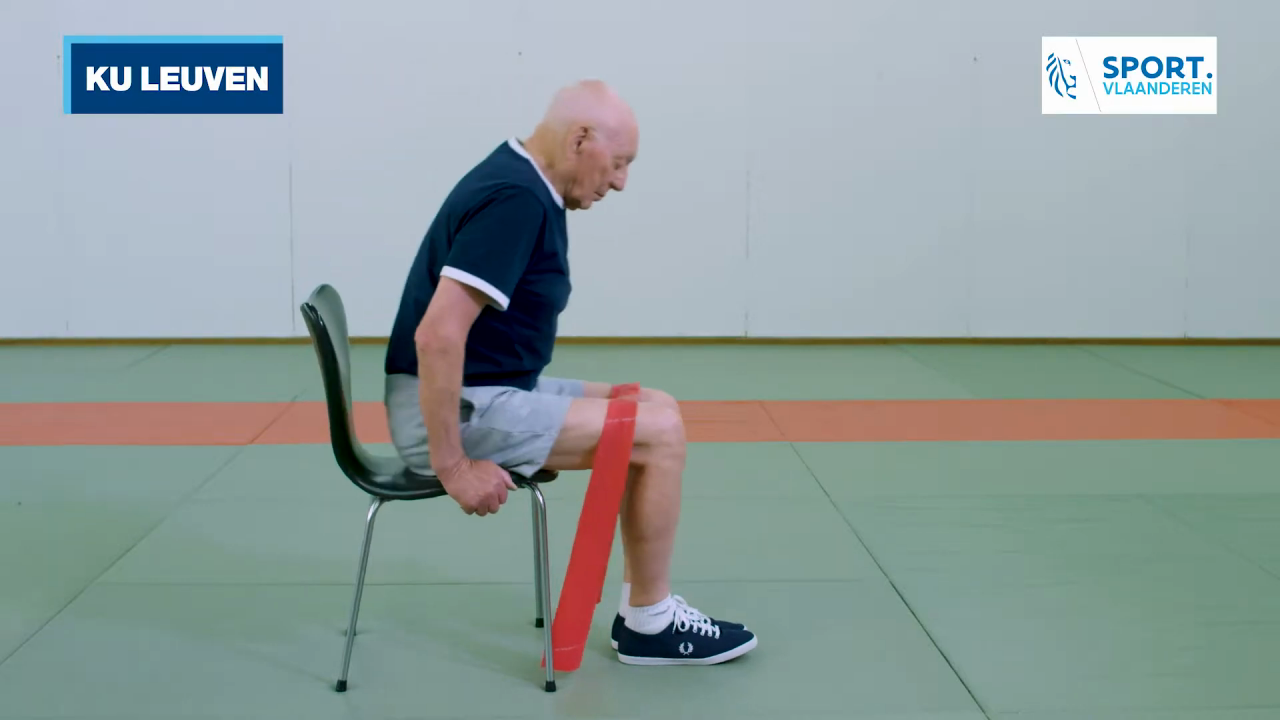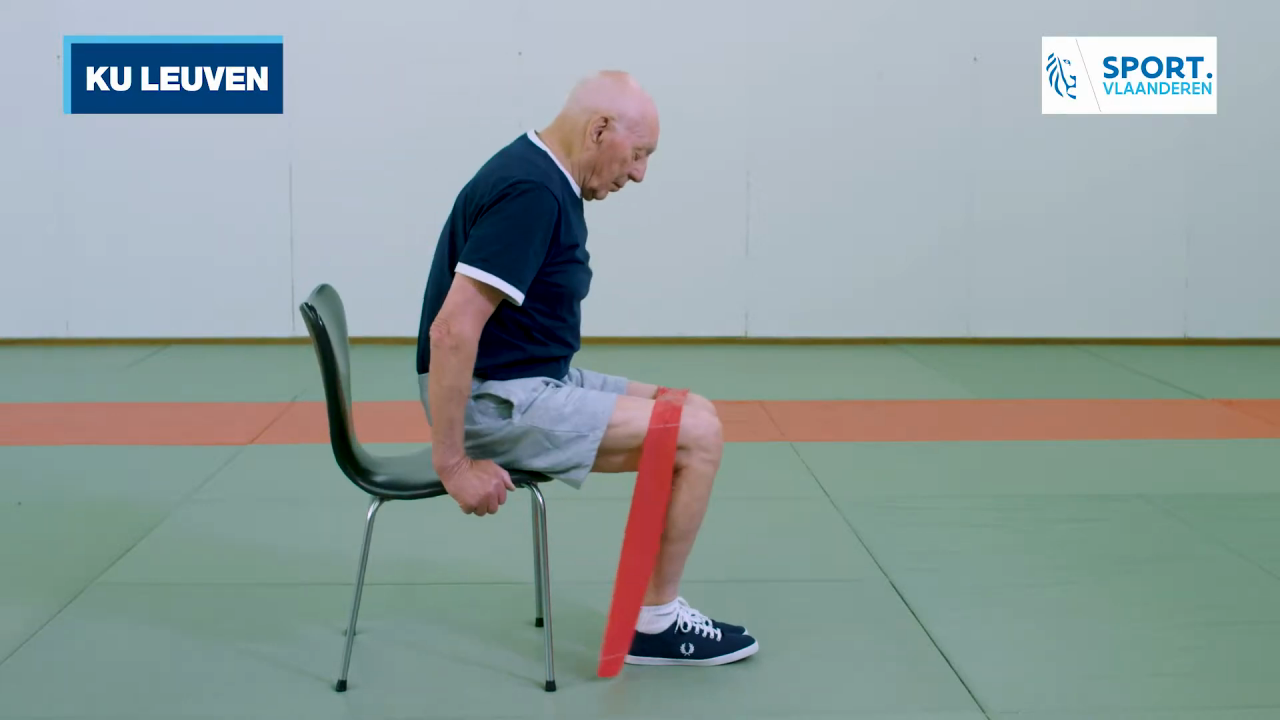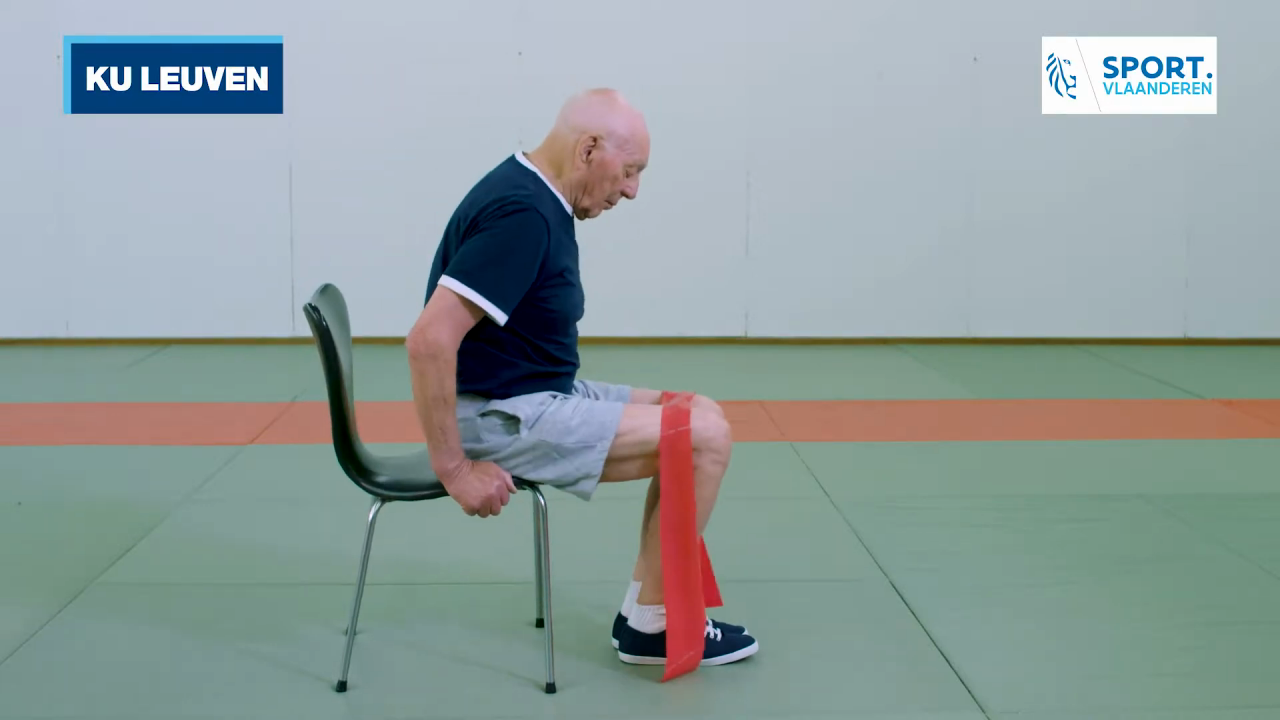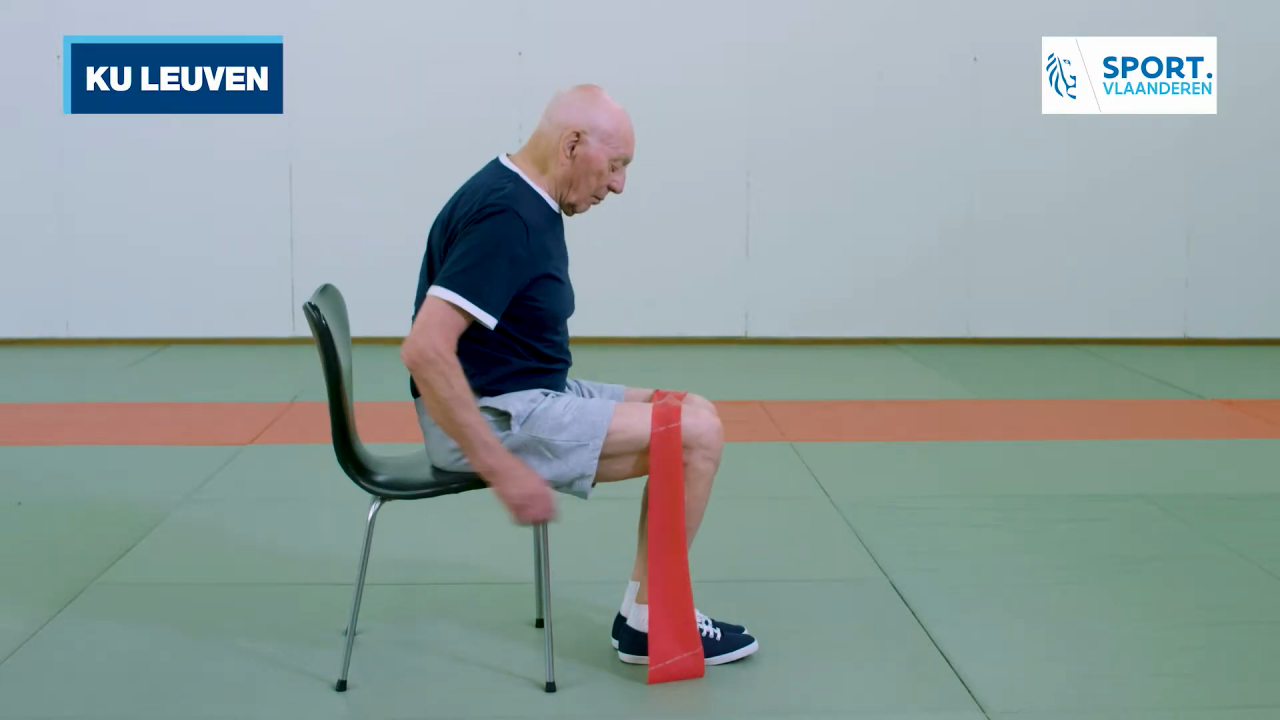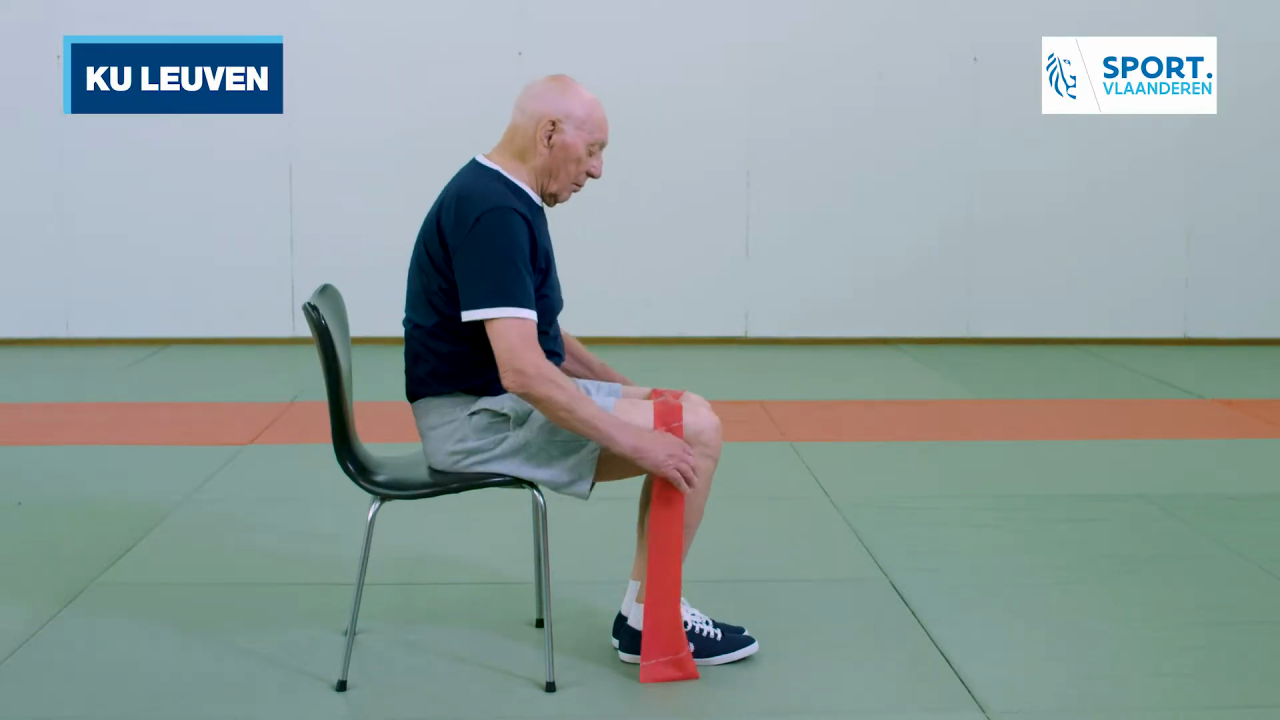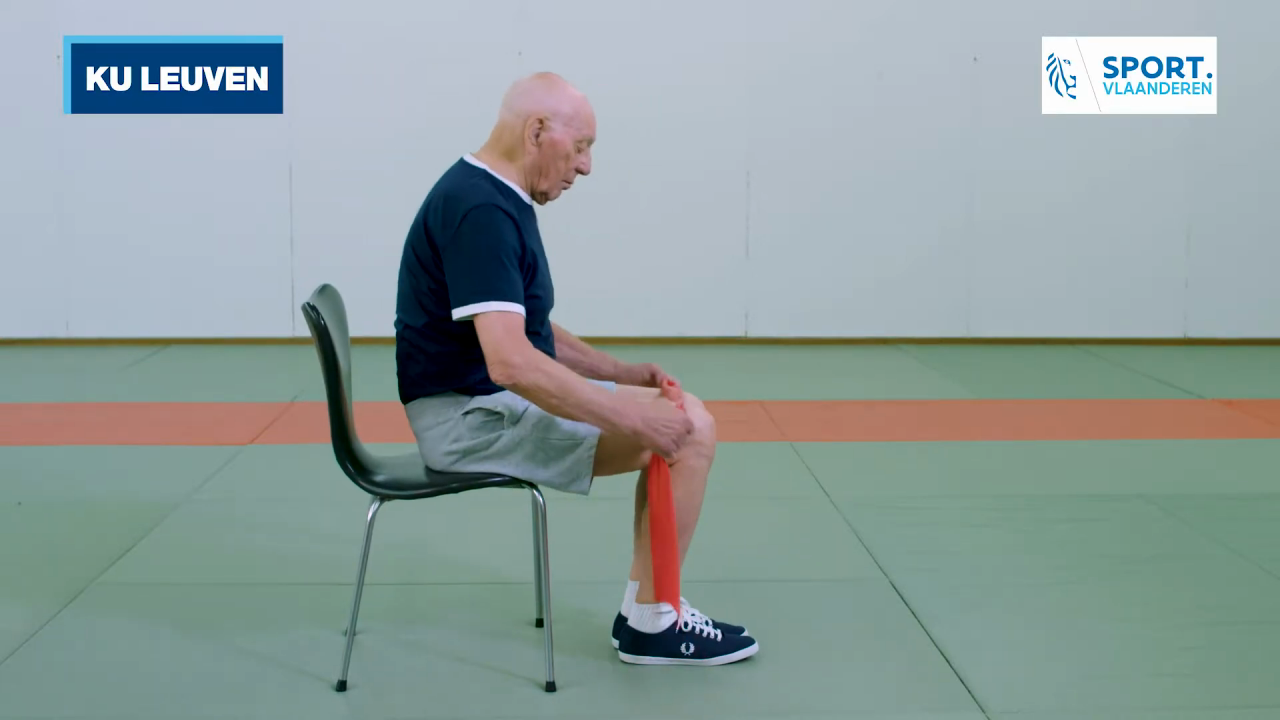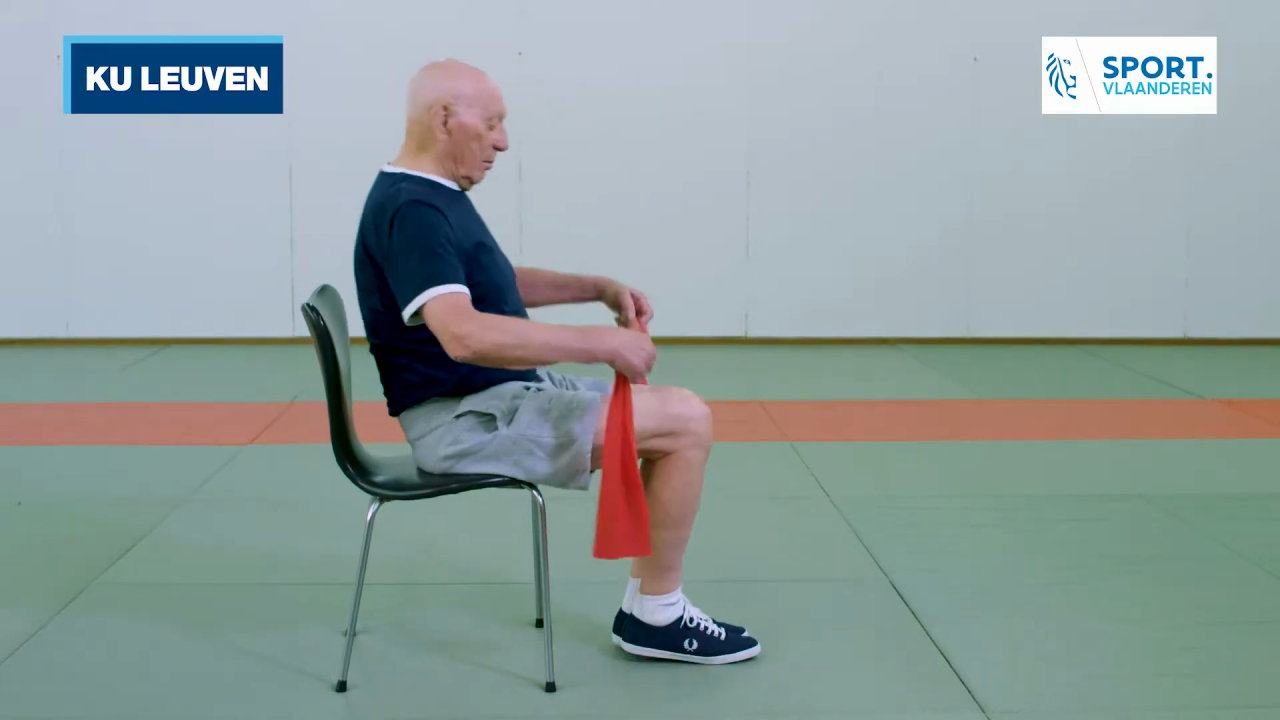
dt=0.3s
person 1, frame 1
left shoulder: (522, 185)
right shoulder: (515, 199)
right elbow: (438, 335)
right wrist: (453, 465)
left hip: (492, 392)
right hip: (456, 409)
left knee: (656, 408)
right knee: (658, 434)
left ankle: (647, 610)
right ankle: (650, 623)
person 1, frame 2
left shoulder: (538, 176)
right shoulder: (531, 192)
right elbow: (451, 331)
right wrist: (452, 464)
left hip: (535, 382)
right hip: (498, 401)
left knee: (694, 416)
right knee: (697, 437)
left ankle: (648, 607)
right ankle: (654, 622)
person 1, frame 3
left shoulder: (534, 197)
right shoulder: (521, 213)
right elbow: (431, 340)
right wrist: (453, 468)
left hip: (538, 395)
right hip: (503, 418)
left knee: (702, 416)
right knee: (705, 439)
left ankle: (650, 608)
right ankle: (653, 623)
person 1, frame 4
left shoulder: (527, 202)
right shoulder: (505, 215)
right elbow: (424, 350)
right wrist: (501, 470)
left hip: (530, 396)
right hip: (488, 415)
left knee: (696, 415)
right knee: (697, 436)
left ankle: (647, 607)
right ankle: (652, 622)
person 1, frame 5
left shoulder: (503, 196)
right shoulder: (494, 212)
right elbow: (520, 372)
left wrist: (619, 386)
right wrist: (634, 443)
left hip: (505, 401)
right hip: (482, 416)
left knee: (690, 414)
right knee: (693, 437)
left ankle: (647, 607)
right ankle: (651, 623)
person 1, frame 6
left shoulder: (492, 198)
right shoulder: (482, 212)
right elbow: (511, 361)
left wrist: (621, 376)
right wrist: (636, 418)
left hip: (495, 403)
right hip: (472, 418)
left knee: (687, 416)
right knee: (688, 435)
left ankle: (646, 609)
right ankle: (651, 622)
person 1, frame 7
left shoulder: (430, 195)
right shoulder: (409, 210)
left elbow: (500, 287)
right elbow: (465, 335)
left wrist: (596, 287)
right wrist: (601, 346)
left hip: (496, 396)
right hip: (464, 420)
left knee: (681, 411)
right knee: (686, 424)
left ankle: (649, 605)
right ankle: (655, 613)
